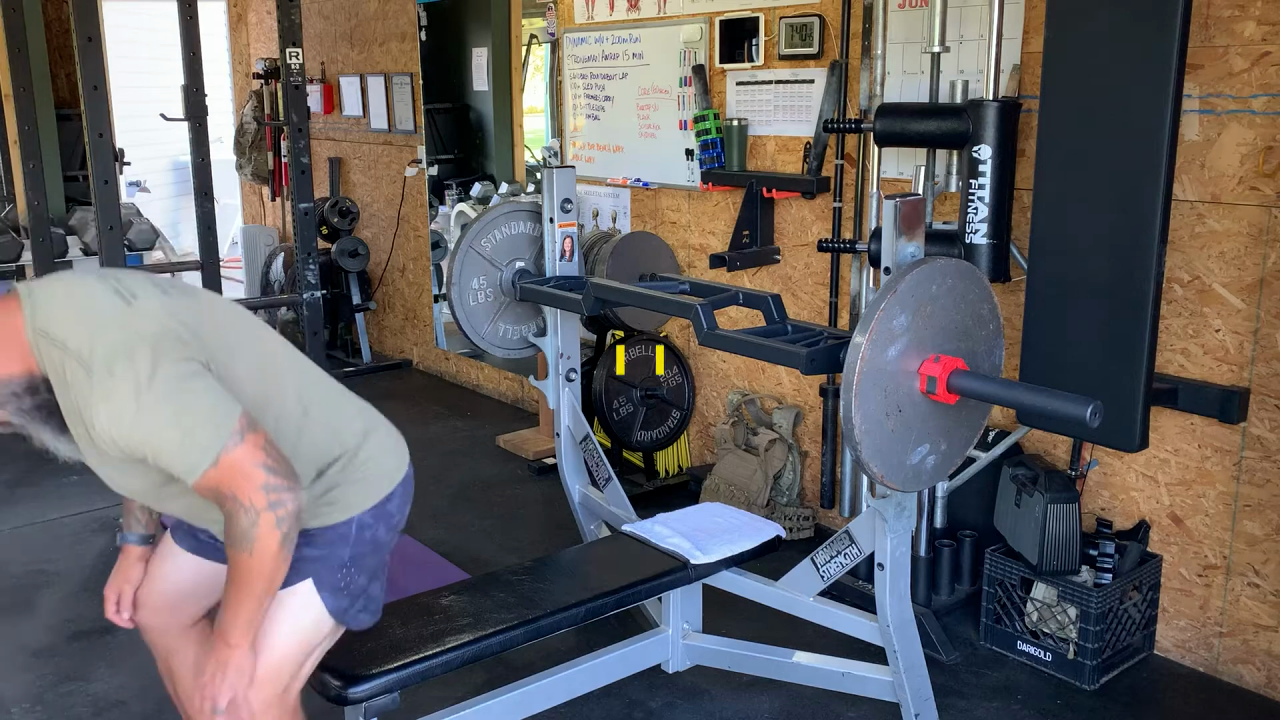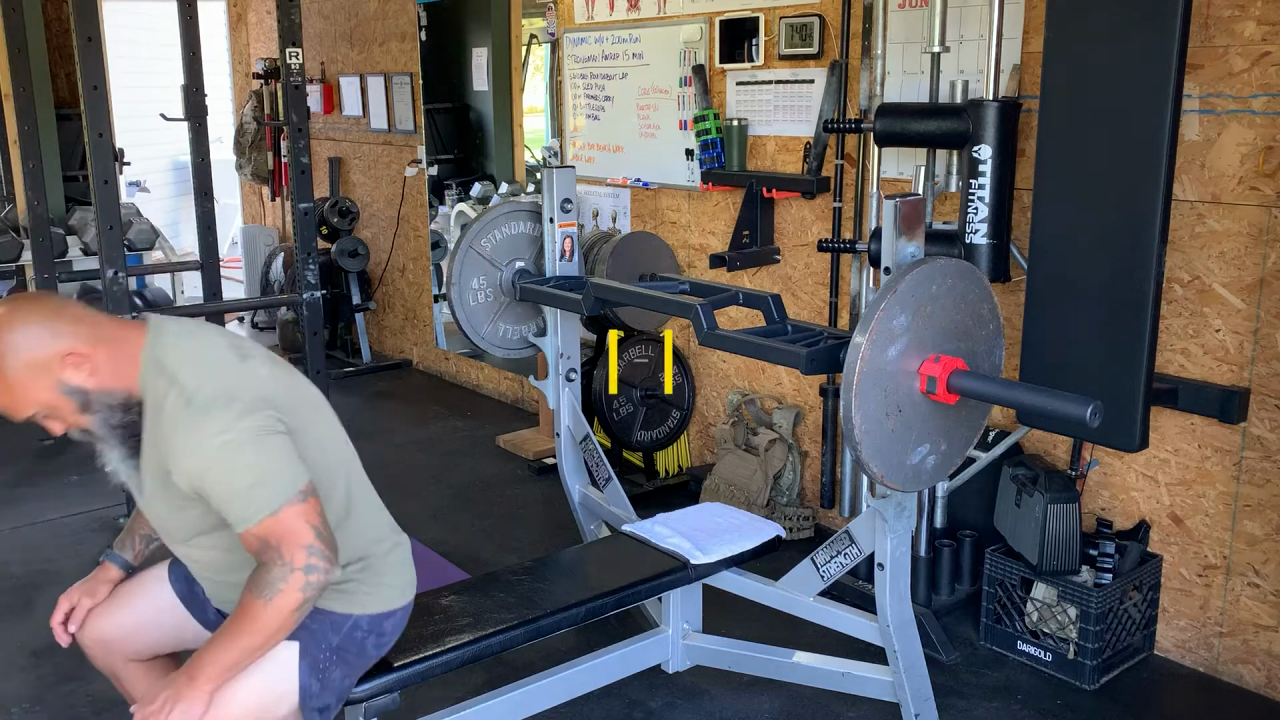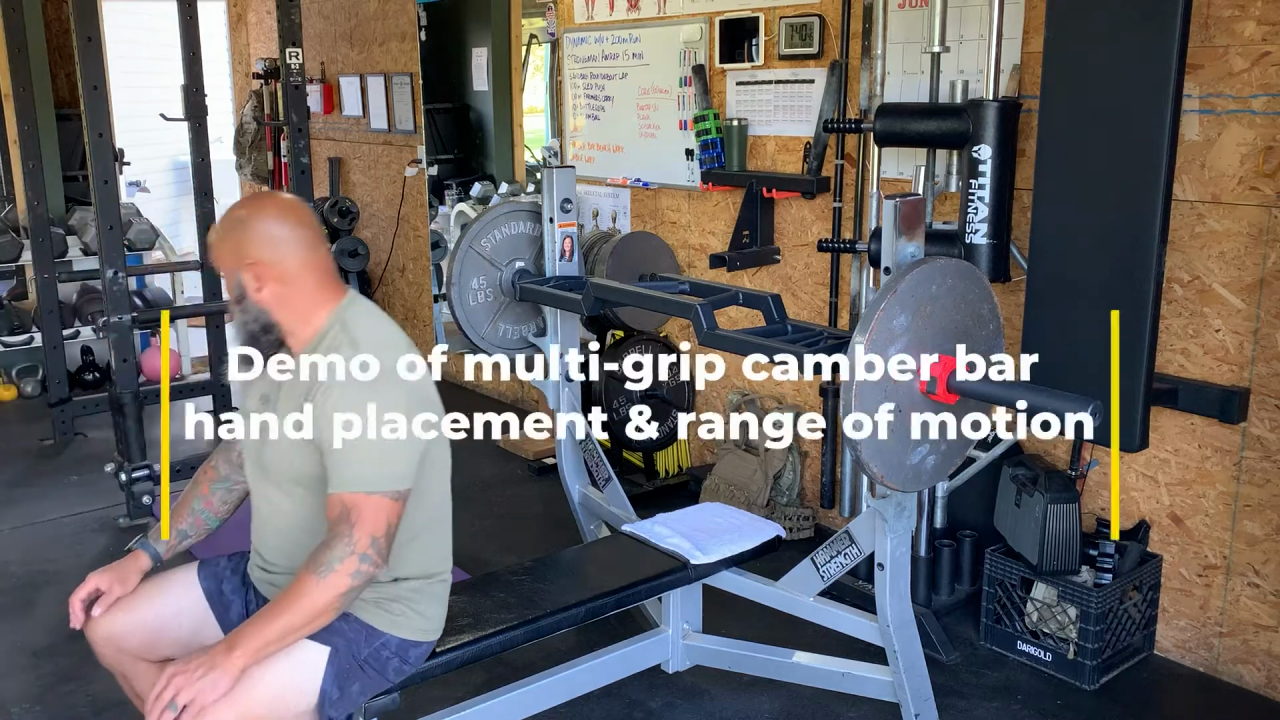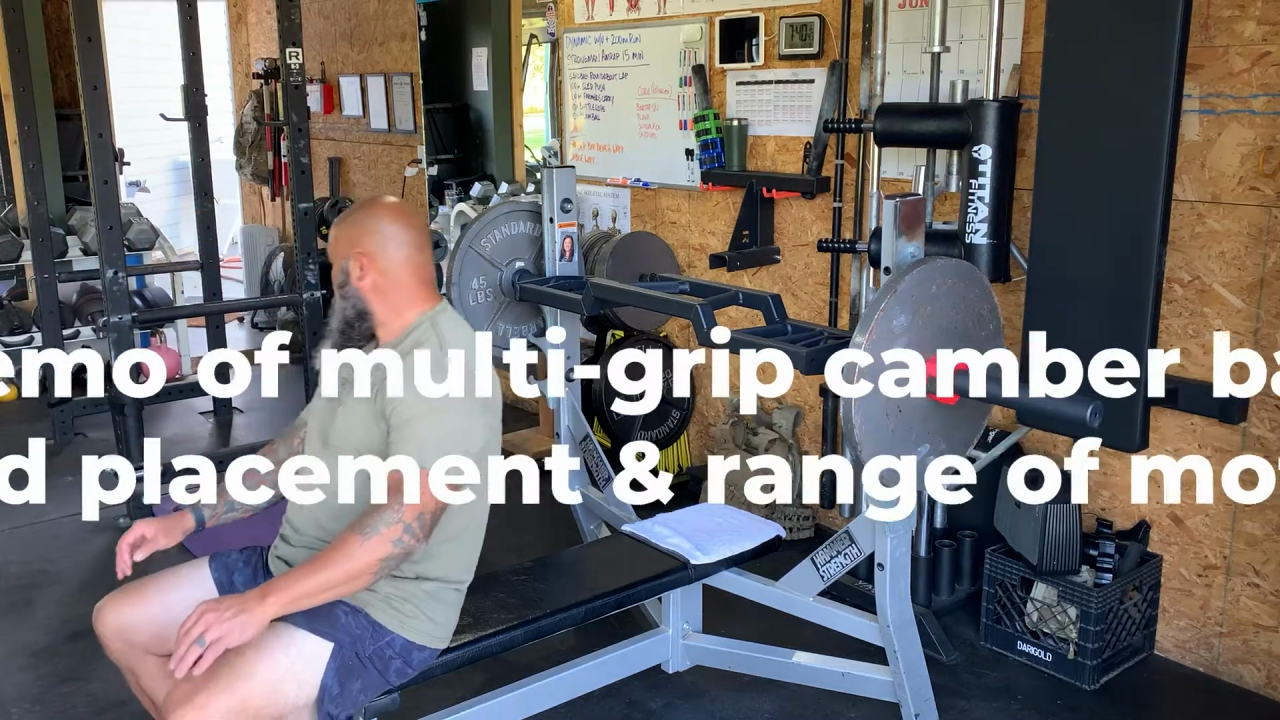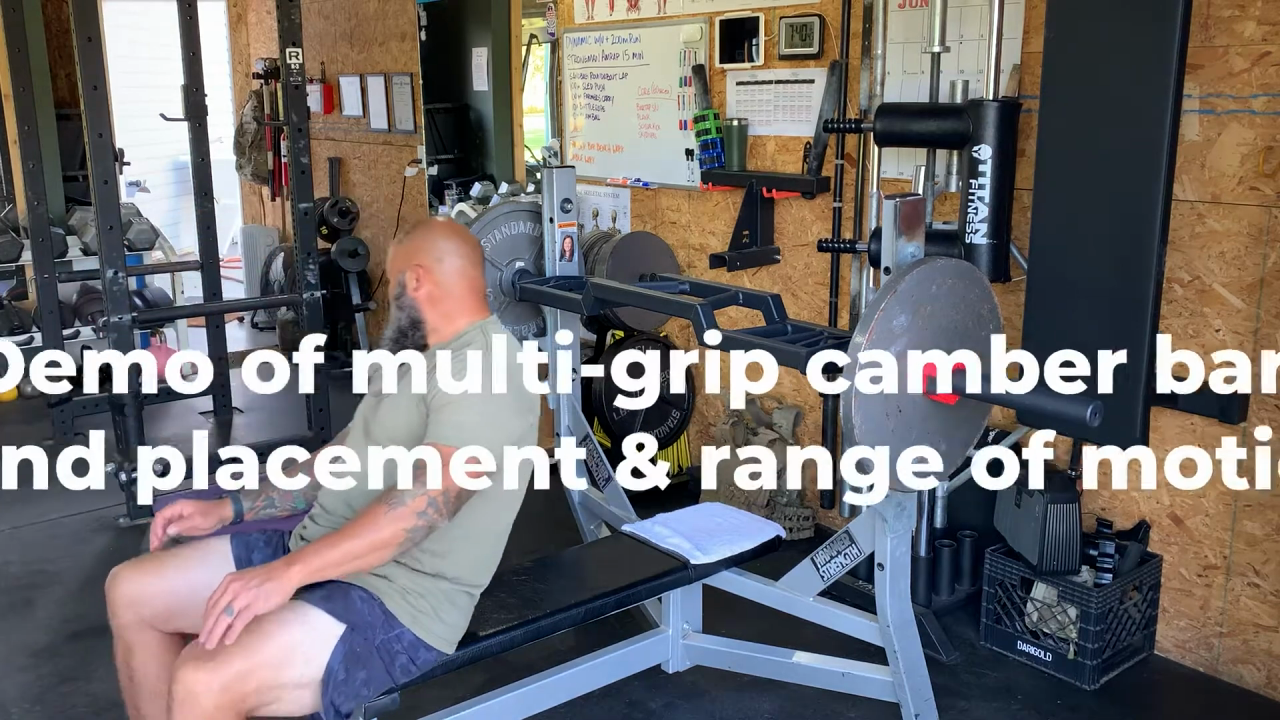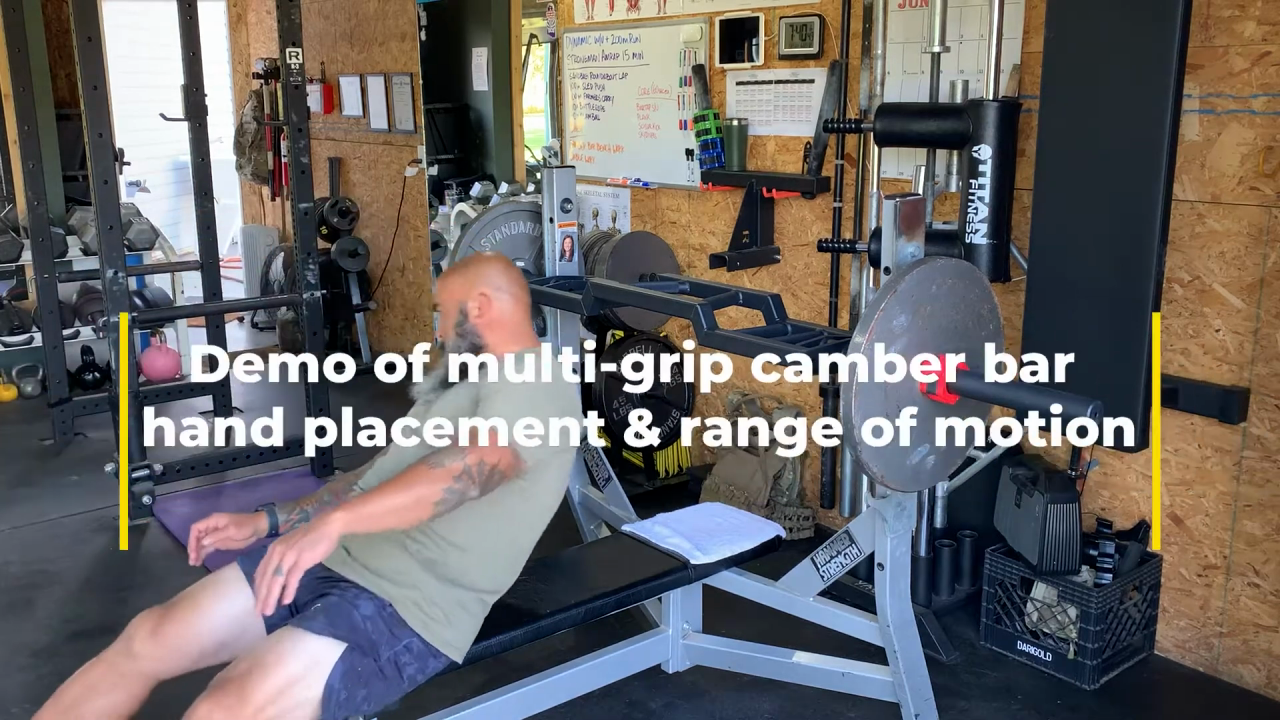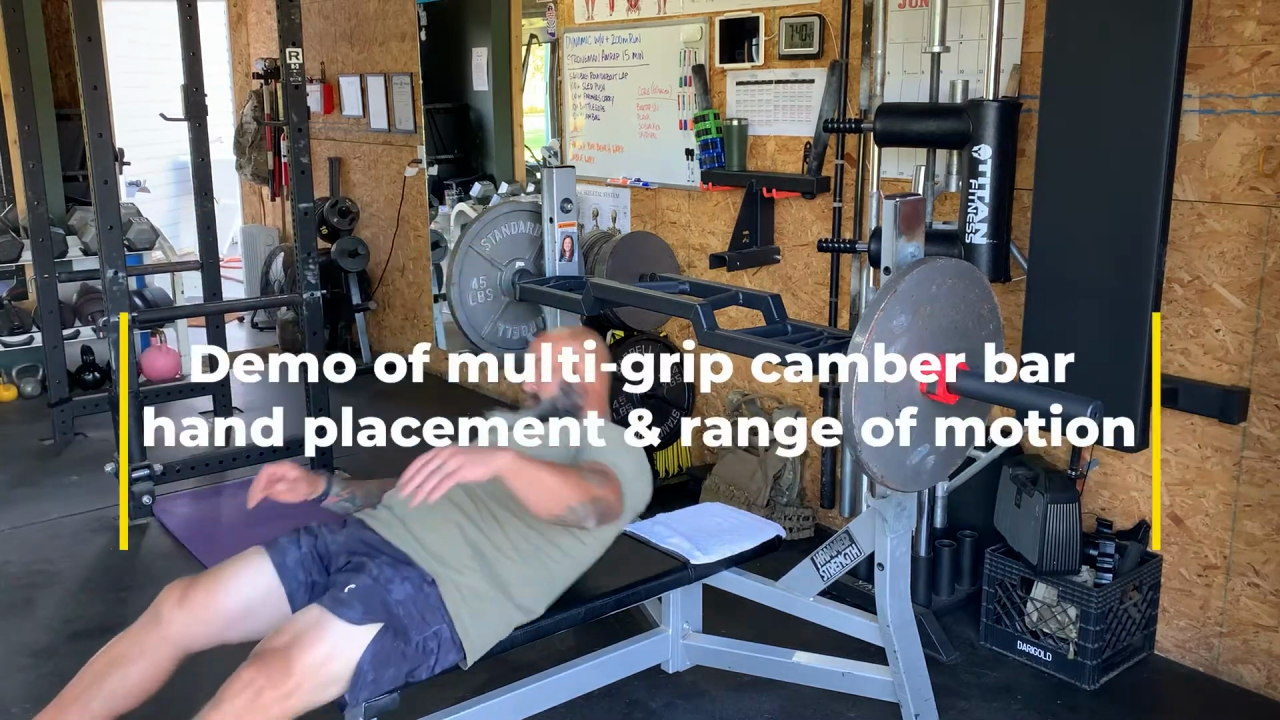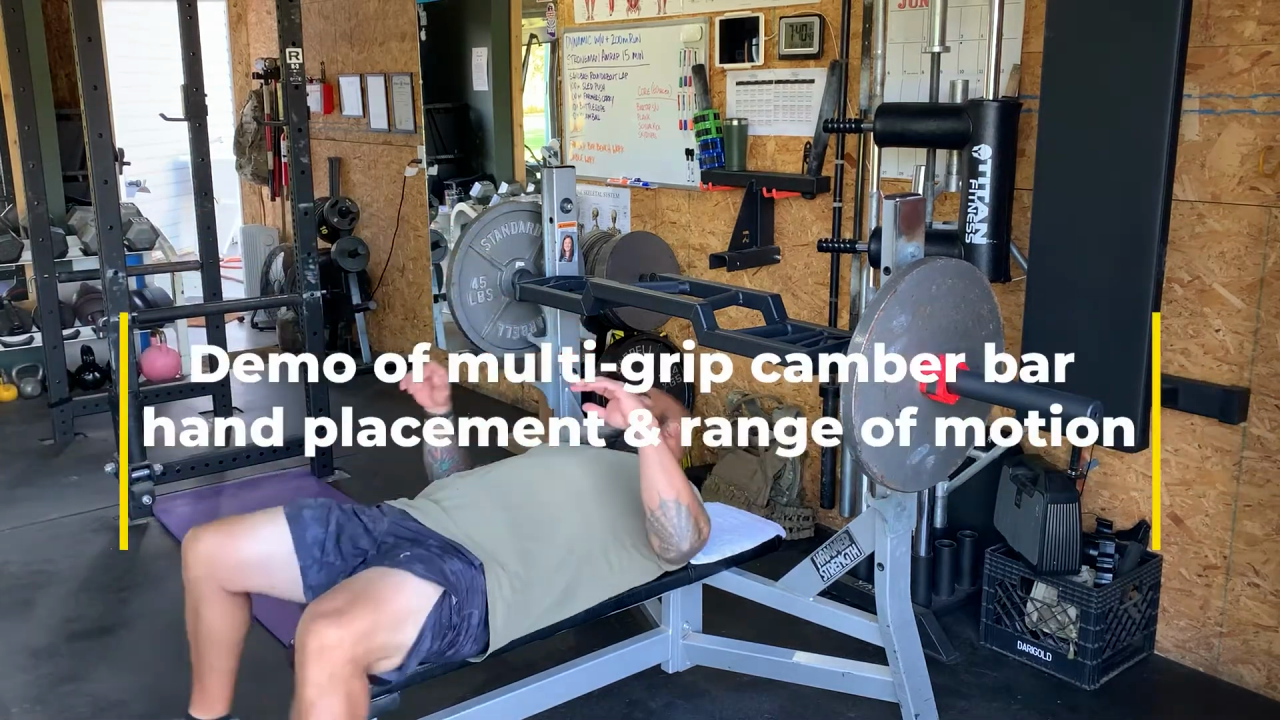
dt=0.4s
person 1, frame 1
left shoulder: (114, 370)
right shoulder: (55, 309)
left elbow: (268, 493)
left wrist: (234, 640)
right wrist: (136, 546)
left hip: (343, 492)
right knee: (161, 609)
person 1, frame 2
left shoulder: (204, 414)
right shoulder: (157, 353)
left elbow: (303, 564)
left wrist: (196, 682)
right wrist: (113, 568)
left hip: (345, 599)
right knee: (99, 629)
person 1, frame 3
left shoulder: (366, 374)
right shoulder: (291, 344)
left elbow: (359, 552)
right elbow: (236, 458)
left wrist: (228, 658)
right wrist: (141, 557)
left hip: (372, 615)
right knee: (111, 625)
person 1, frame 4
left shoulder: (441, 368)
right shoulder: (368, 348)
left elbow: (402, 524)
right elbow: (295, 448)
left wrist: (259, 606)
right wrist: (188, 518)
left hip: (383, 610)
right knee: (119, 621)
person 1, frame 5
left shoulder: (485, 369)
right shoulder: (424, 358)
left elbow: (428, 500)
left wrist: (286, 573)
right wrist: (228, 507)
left hip: (397, 605)
right hip: (323, 559)
right knee: (131, 589)
person 1, frame 6
left shoulder: (537, 386)
right shoulder: (475, 382)
left elbow: (464, 472)
left wrist: (331, 523)
right wrist: (265, 522)
left hip: (405, 613)
right hip: (339, 563)
right knee: (152, 638)
person 1, frame 7
left shoulder: (616, 452)
right shoulder: (531, 428)
left elbow: (587, 499)
left wrist: (498, 460)
right wrist: (323, 486)
left hip: (437, 592)
right hip: (373, 538)
right knee: (180, 607)
person 1, frame 8
left shoulder: (662, 488)
right shoulder: (578, 455)
left elbow: (678, 541)
left wrist: (641, 424)
right wrist: (440, 413)
left hip: (468, 574)
right hip: (401, 521)
left knee: (328, 637)
right knee: (208, 551)
